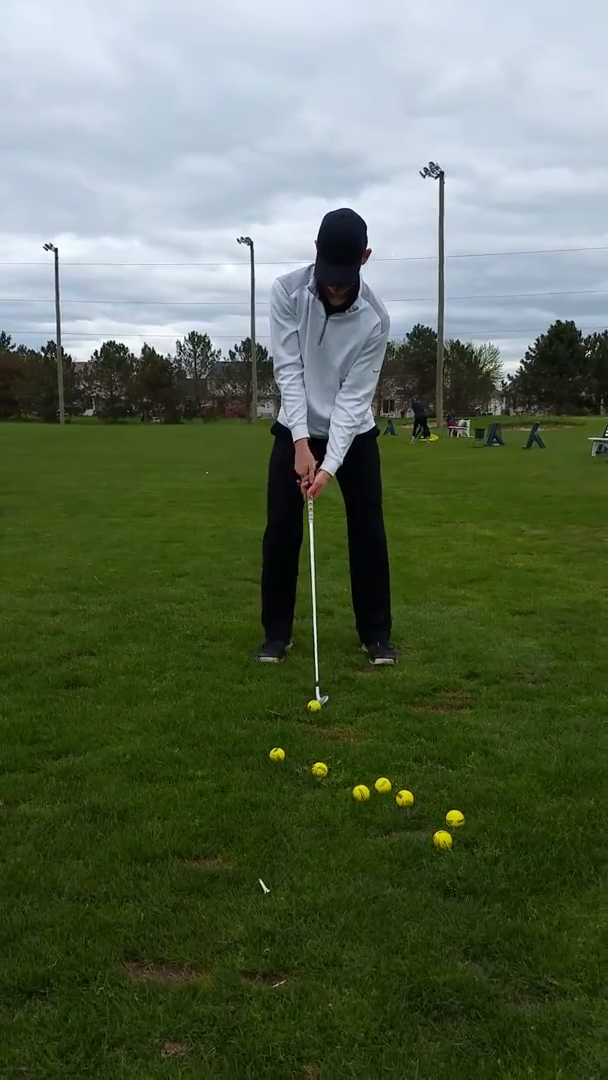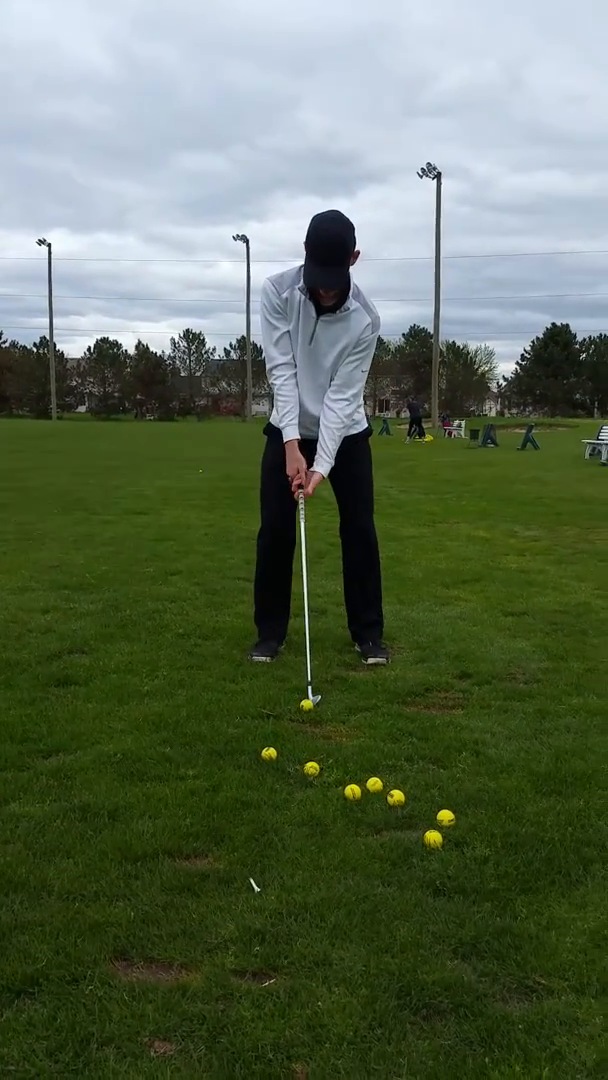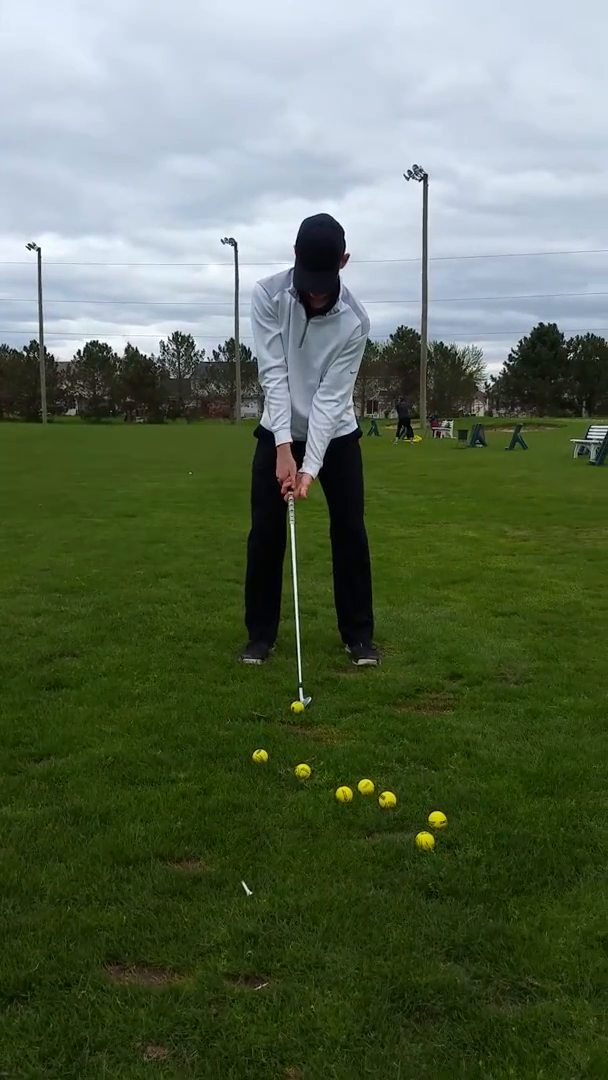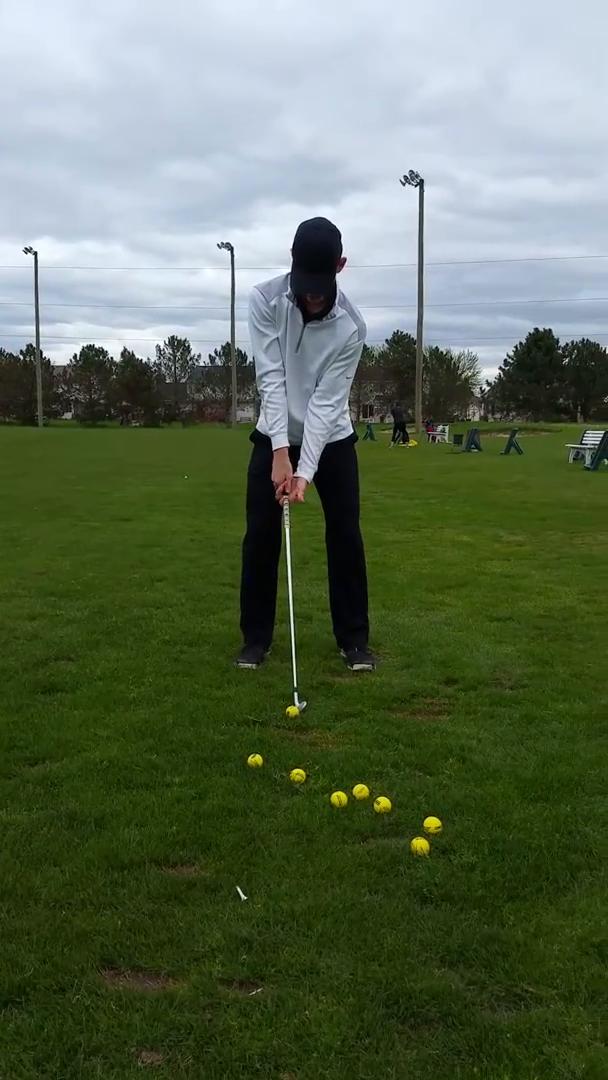
dt=0.2s
person 1, frame 1
left shoulder: (374, 319)
right shoulder: (287, 291)
left elbow: (355, 395)
right elbow: (287, 369)
left wrist: (331, 465)
right wrist: (302, 442)
left hip: (354, 434)
right hip: (296, 430)
left knee: (368, 531)
right knee: (281, 530)
left ankle: (376, 632)
right ankle: (276, 631)
person 1, frame 2
left shoulder: (364, 319)
right shoulder: (278, 291)
left elbow: (343, 396)
right elbow: (280, 370)
left wrist: (322, 467)
right wrist: (292, 445)
left hip: (346, 433)
right hip: (288, 431)
left knee: (359, 530)
right knee: (275, 530)
left ankle: (368, 632)
right ankle: (270, 630)
person 1, frame 3
left shoulder: (354, 321)
right shoulder: (268, 294)
left elbow: (331, 397)
right elbow: (273, 374)
left wrist: (311, 468)
right wrist: (285, 448)
left hip: (336, 434)
right hip: (278, 432)
left knee: (349, 531)
right knee: (265, 532)
left ankle: (358, 633)
right ankle: (261, 632)
person 1, frame 4
left shoulder: (350, 326)
right shoulder: (265, 299)
left elbow: (327, 402)
right elbow: (270, 378)
left wrist: (305, 472)
right wrist: (281, 451)
left hip: (332, 440)
right hip: (275, 436)
left knee: (345, 536)
right knee: (260, 535)
left ankle: (353, 638)
right ankle: (256, 637)
